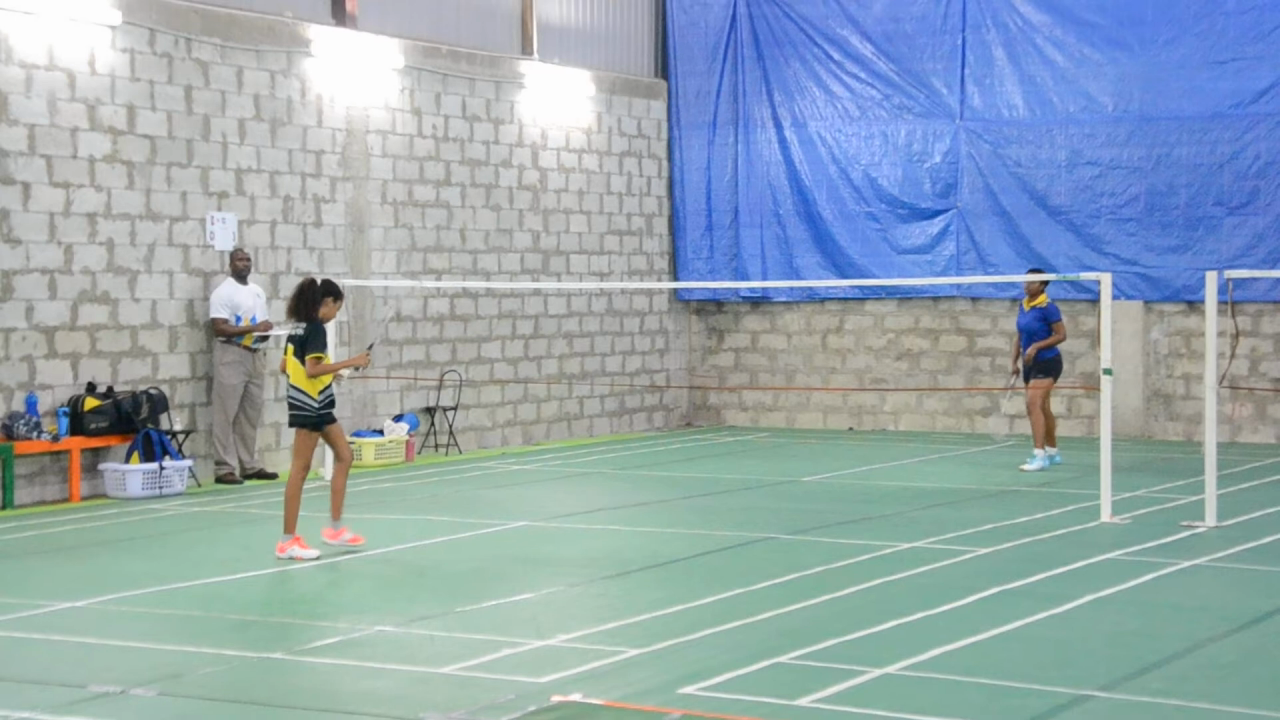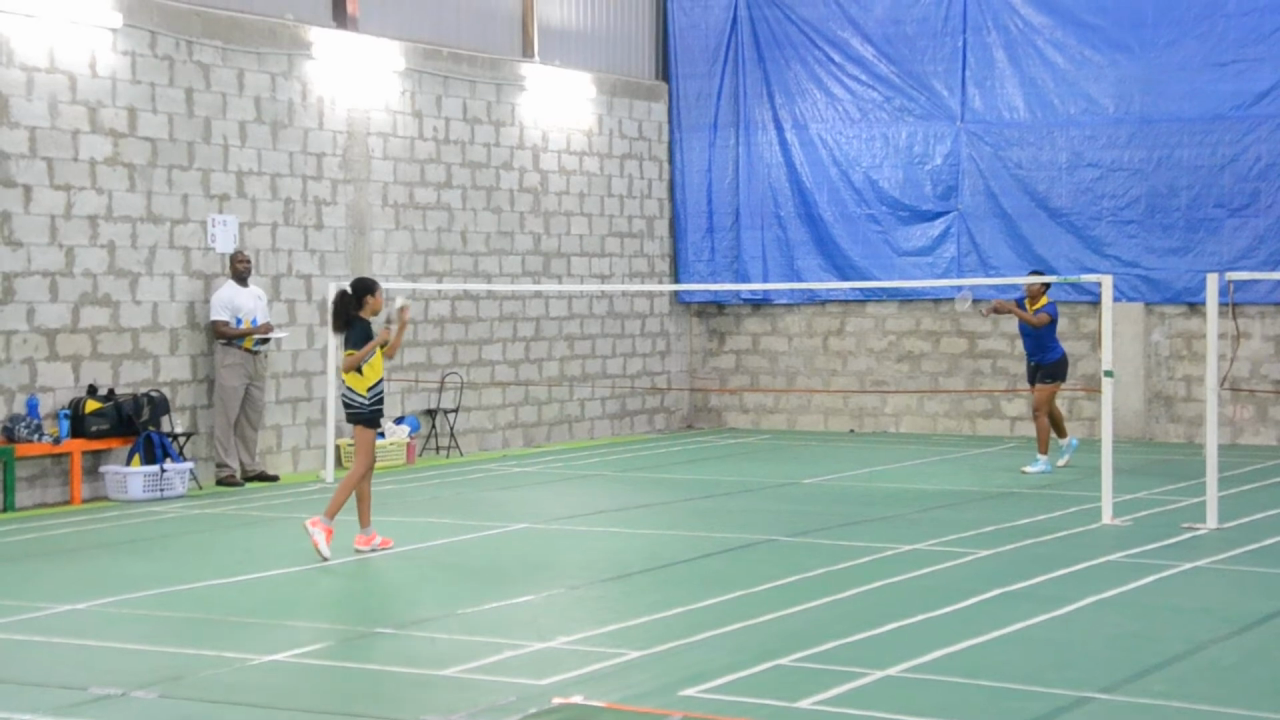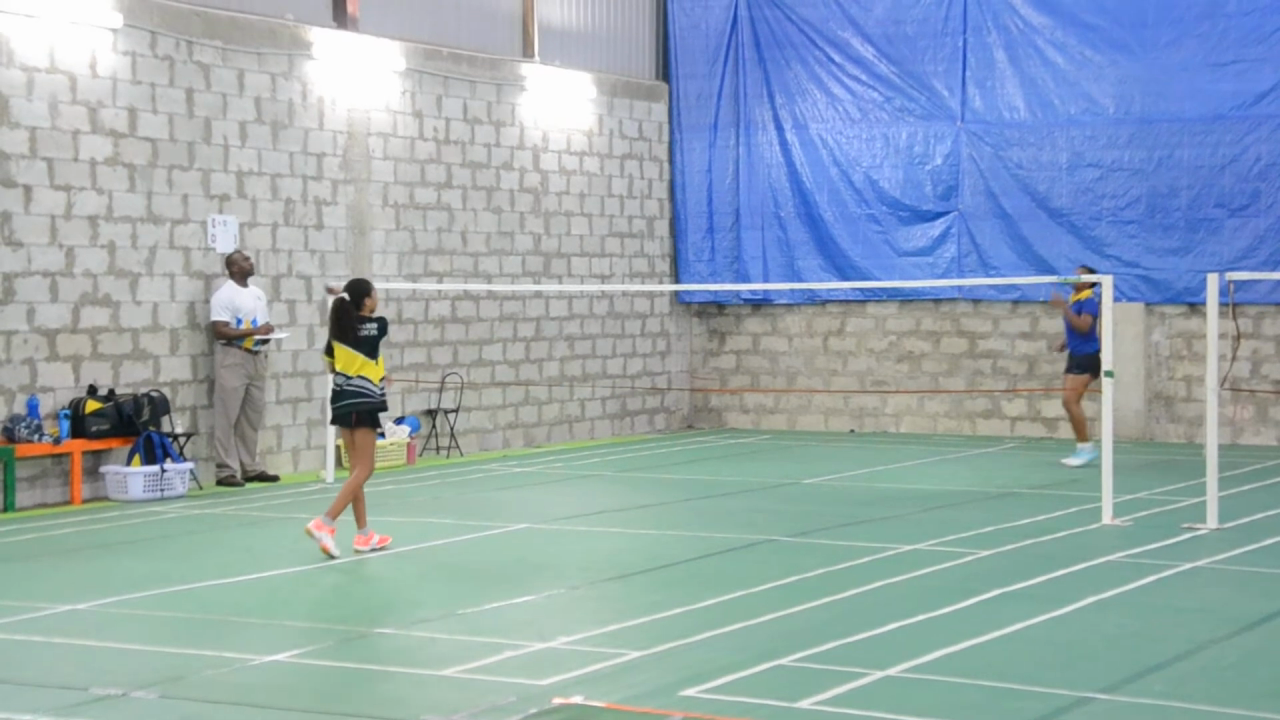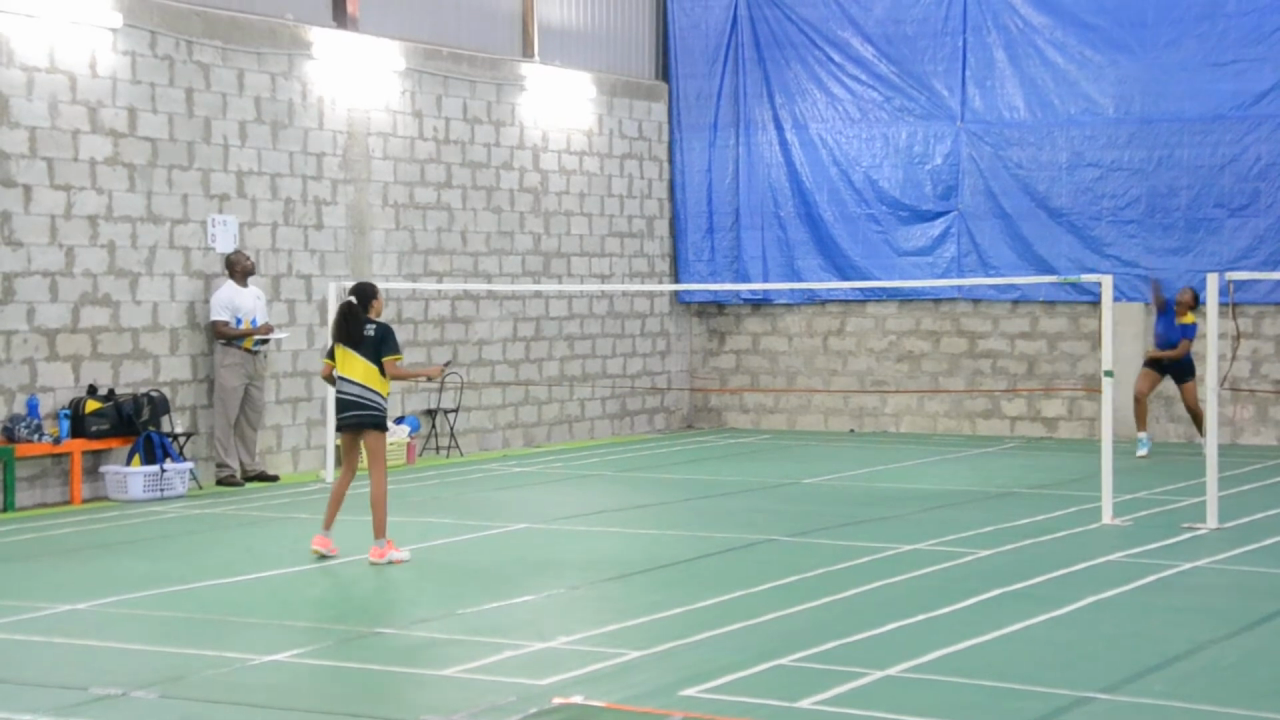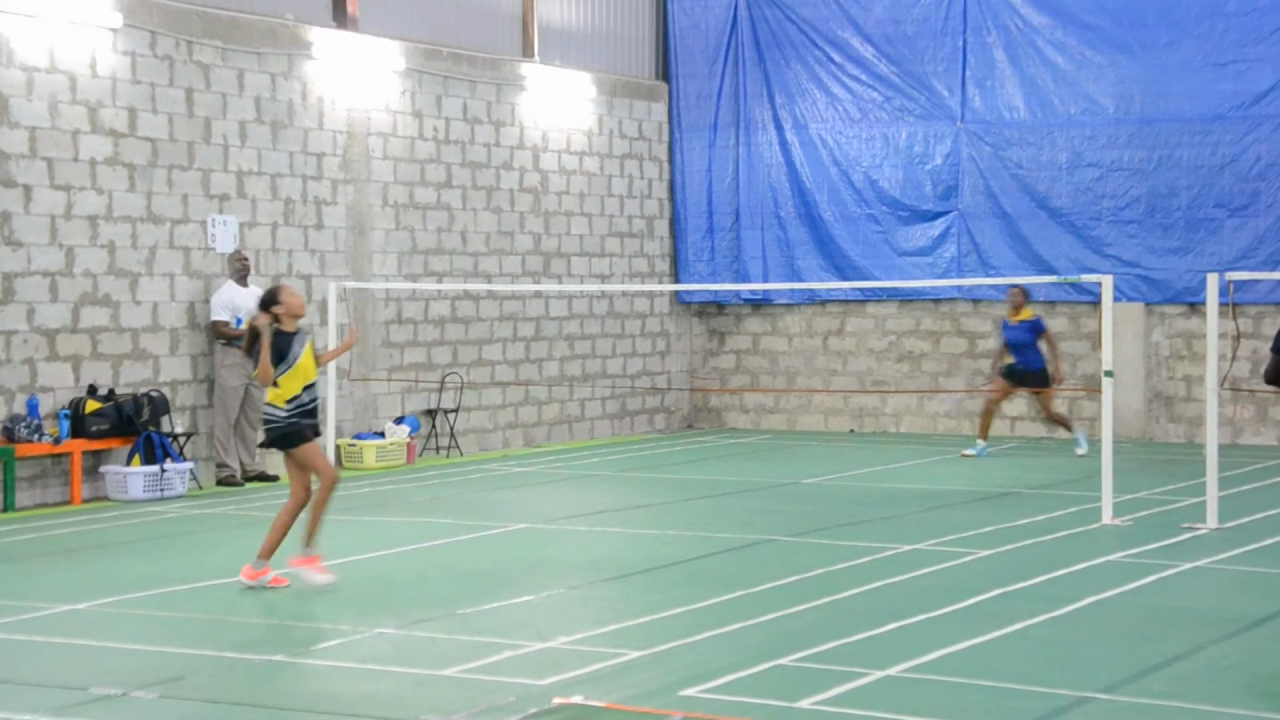
dt=1s
person 1, frame 1
left shoulder: (300, 327)
right shoulder: (316, 328)
left elbow: (284, 367)
right elbow: (312, 370)
right wrist: (350, 363)
left hip: (317, 406)
right hip: (310, 407)
left knee: (345, 457)
right knee: (300, 469)
left ankle: (335, 528)
right ankle: (288, 540)
person 1, frame 2
left shoulder: (363, 326)
right shoulder: (359, 327)
left elbow: (388, 354)
right elbow: (347, 365)
left wrist: (401, 325)
right wrist: (376, 342)
left hip: (366, 403)
right hip: (363, 404)
left knee: (366, 467)
right knee: (360, 467)
left ankle: (366, 534)
right ankle: (323, 523)
person 1, frame 3
left shoulder: (338, 329)
right shoulder: (378, 325)
left elbow: (331, 366)
left hip: (342, 401)
right hip: (364, 403)
left knee: (356, 468)
right knee: (363, 469)
left ankle: (363, 535)
right ankle: (324, 524)
person 1, frame 4
left shoulder: (344, 332)
right shoulder: (382, 331)
left elbow: (326, 373)
right elbow: (392, 371)
right wrist: (427, 372)
left hip: (345, 406)
right hip: (370, 407)
left knee: (347, 470)
right knee: (378, 473)
left ankle: (324, 537)
right ankle: (380, 546)
person 1, frame 5
left shoulder: (301, 337)
right shoulder: (274, 340)
left elbow: (314, 363)
right elbow: (264, 379)
left wrist: (347, 344)
right wrist: (265, 334)
left hip: (300, 422)
right hip: (285, 423)
left knee: (300, 495)
right knee: (329, 476)
left ankle: (258, 568)
right ankle: (306, 555)
person 2, frame 1
left shoulder: (258, 291)
right shoulder: (223, 292)
right elbow: (219, 328)
left wrist: (266, 330)
right wrist: (252, 328)
left hip: (255, 355)
right hip: (231, 355)
left knee: (251, 413)
right knee: (226, 414)
left ankle: (250, 465)
right ankle: (224, 469)
person 2, frame 2
left shoulder: (259, 293)
right shoulder: (224, 295)
right elbow: (219, 331)
left wrist: (267, 332)
right wrist: (253, 331)
left hip: (257, 357)
right hip: (232, 357)
left knee: (253, 415)
right knee: (228, 416)
left ankle: (251, 467)
right ankle: (225, 471)
person 2, frame 3
left shoulder: (258, 293)
right shoulder: (224, 295)
right elbow: (220, 332)
left wrist: (267, 332)
right wrist: (253, 332)
left hip: (256, 357)
right hip: (233, 358)
left knee: (253, 416)
right knee: (228, 417)
left ankle: (251, 467)
right ankle: (226, 471)
person 2, frame 4
left shoulder: (258, 293)
right shoulder: (224, 295)
right elbow: (219, 331)
left wrist: (267, 332)
right wrist: (253, 331)
left hip: (256, 357)
right hip: (232, 358)
left knee: (253, 416)
right knee: (227, 417)
left ankle: (251, 467)
right ankle: (225, 471)
person 2, frame 5
left shoulder: (259, 293)
right shoulder: (224, 294)
right elbow: (219, 331)
right hip: (232, 358)
left knee: (252, 416)
right knee: (227, 417)
left ankle: (251, 467)
right ankle: (226, 471)
person 3, frame 1
left shoulder: (1048, 307)
right shoulder: (1023, 305)
left elbow: (1061, 335)
left wrist: (1036, 347)
right wrist: (1015, 360)
left hip: (1046, 362)
right hip: (1030, 363)
left knee: (1033, 405)
right knee: (1042, 407)
left ankle: (1040, 457)
right ankle: (1052, 453)
person 3, frame 2
left shoulder: (1049, 307)
right shoulder: (1022, 303)
left elbow: (1036, 322)
right elbow: (1005, 308)
left wrist: (1011, 308)
right wrist: (992, 308)
left hip: (1052, 363)
right hip: (1034, 363)
left knee: (1038, 410)
right knee: (1047, 407)
left ankle: (1042, 461)
right ankle: (1067, 442)
person 3, frame 3
left shoulder: (1089, 301)
right shoulder: (1073, 300)
left elbow: (1083, 328)
left wrist: (1064, 308)
right wrist: (1066, 341)
left hip: (1088, 357)
right hip: (1075, 356)
left knee: (1070, 401)
right knee: (1069, 402)
left ankle: (1085, 449)
right ankle: (1086, 448)
person 3, frame 4
left shoulder: (1190, 325)
right shoulder: (1166, 308)
left elbow: (1181, 353)
right elbow: (1156, 295)
left wrist: (1159, 354)
right wrist: (1156, 286)
left hip: (1180, 365)
right hip: (1155, 360)
left knee: (1192, 406)
right knee: (1139, 393)
right ankle: (1143, 439)
person 3, frame 5
left shoulder: (1033, 320)
right shoulder: (1006, 322)
left elbow: (1051, 343)
left wrist: (1057, 368)
right wrist: (994, 366)
left hip: (1035, 370)
right hip: (1015, 369)
left knee: (1049, 414)
right knee: (990, 402)
left ankle: (1077, 436)
right ankle: (981, 445)
